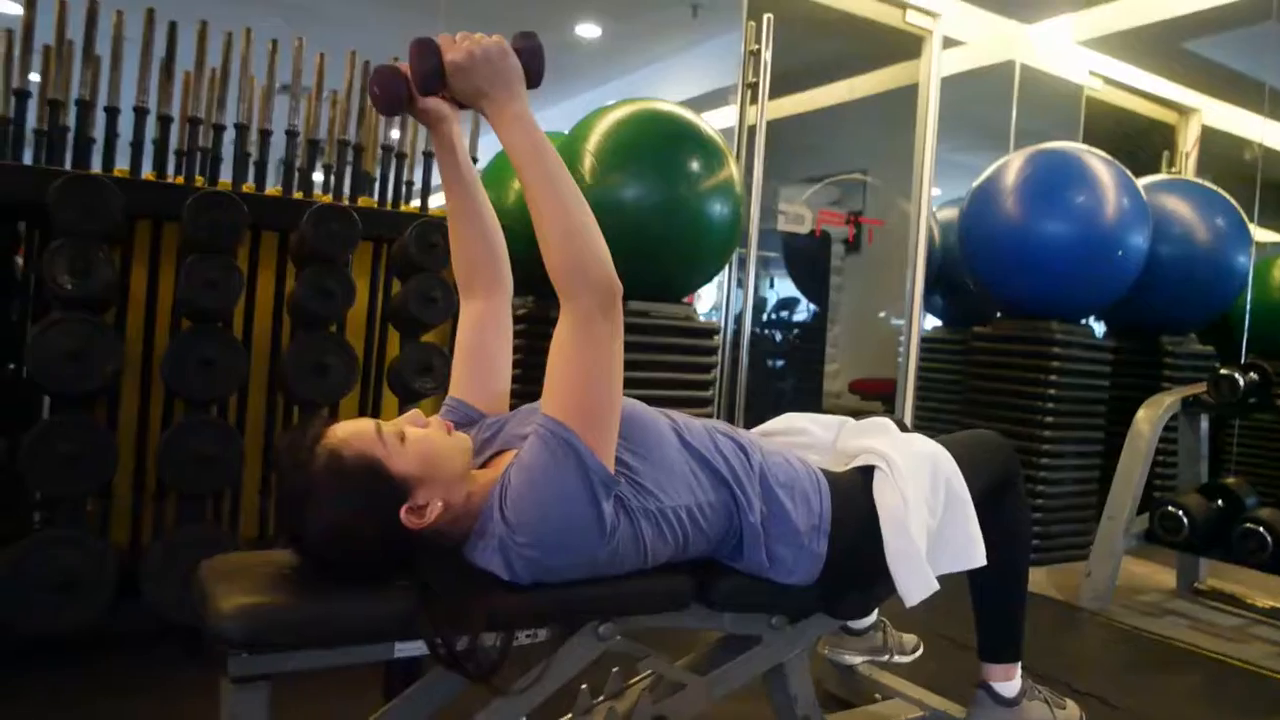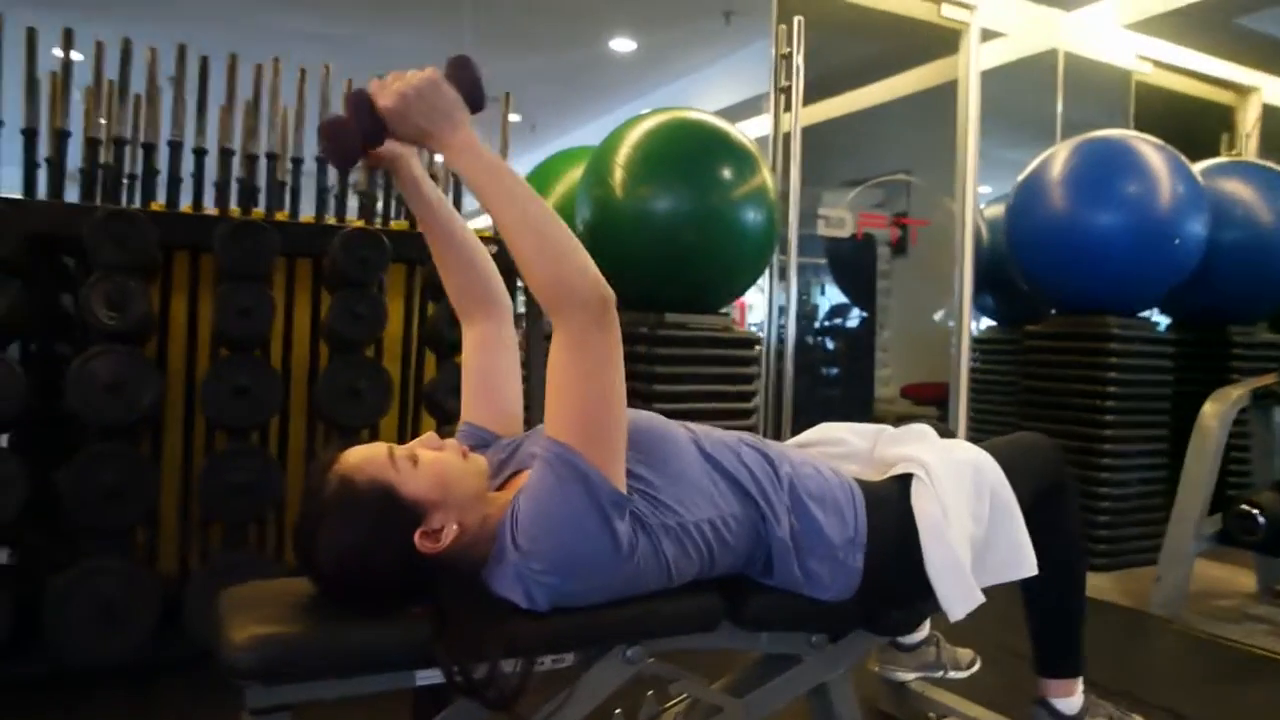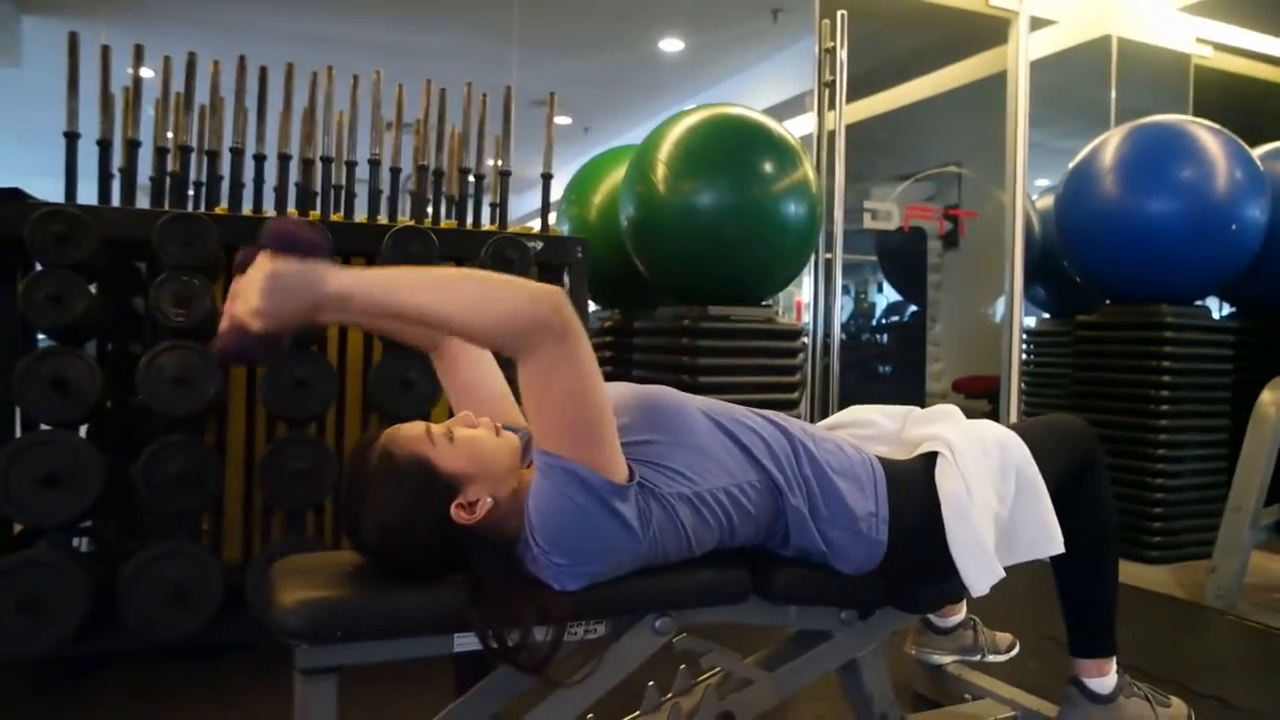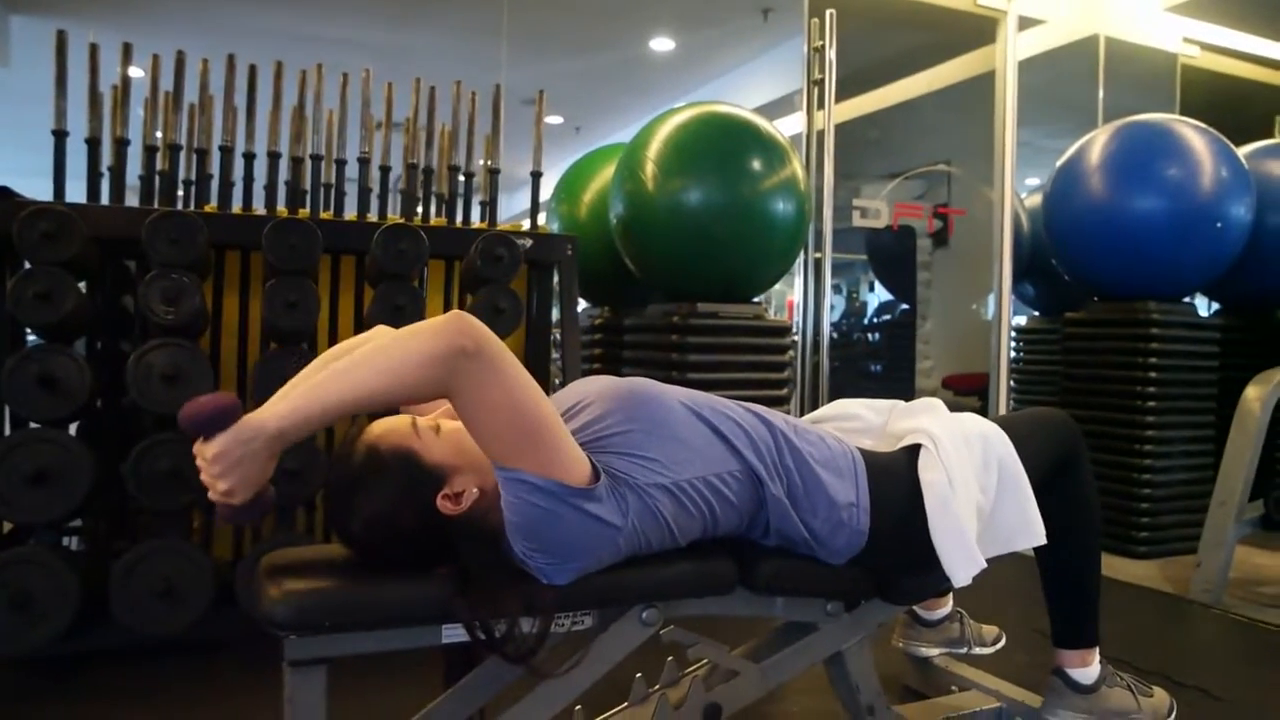
dt=0.7s
person 1, frame 1
left shoulder: (470, 446)
right shoulder: (543, 518)
left elbow: (485, 294)
right elbow: (595, 298)
left wrist: (446, 136)
right wrist: (507, 109)
right hip: (807, 531)
right knee: (992, 458)
left ankle: (856, 627)
person 1, frame 2
left shoulder: (488, 471)
right shoulder: (555, 540)
left elbow: (487, 312)
right elbow: (587, 308)
left wrist: (409, 173)
right wrist: (454, 137)
right hip: (840, 542)
left knee: (908, 444)
right knee: (1040, 464)
left ankle: (909, 641)
person 1, frame 3
left shoulder: (509, 479)
right shoulder: (571, 527)
left elbow: (450, 336)
right elbow: (547, 319)
left wrist: (317, 300)
right wrist: (323, 283)
right hip: (868, 517)
left knee: (942, 424)
right knee: (1069, 443)
left ankle: (941, 622)
person 1, frame 4
left shoulder: (492, 477)
right shoulder: (555, 521)
left elbow: (386, 342)
right elbow: (458, 342)
left wrist: (262, 416)
right wrist: (263, 436)
right hip: (855, 508)
left knee: (932, 418)
right knee: (1056, 438)
left ankle: (931, 617)
